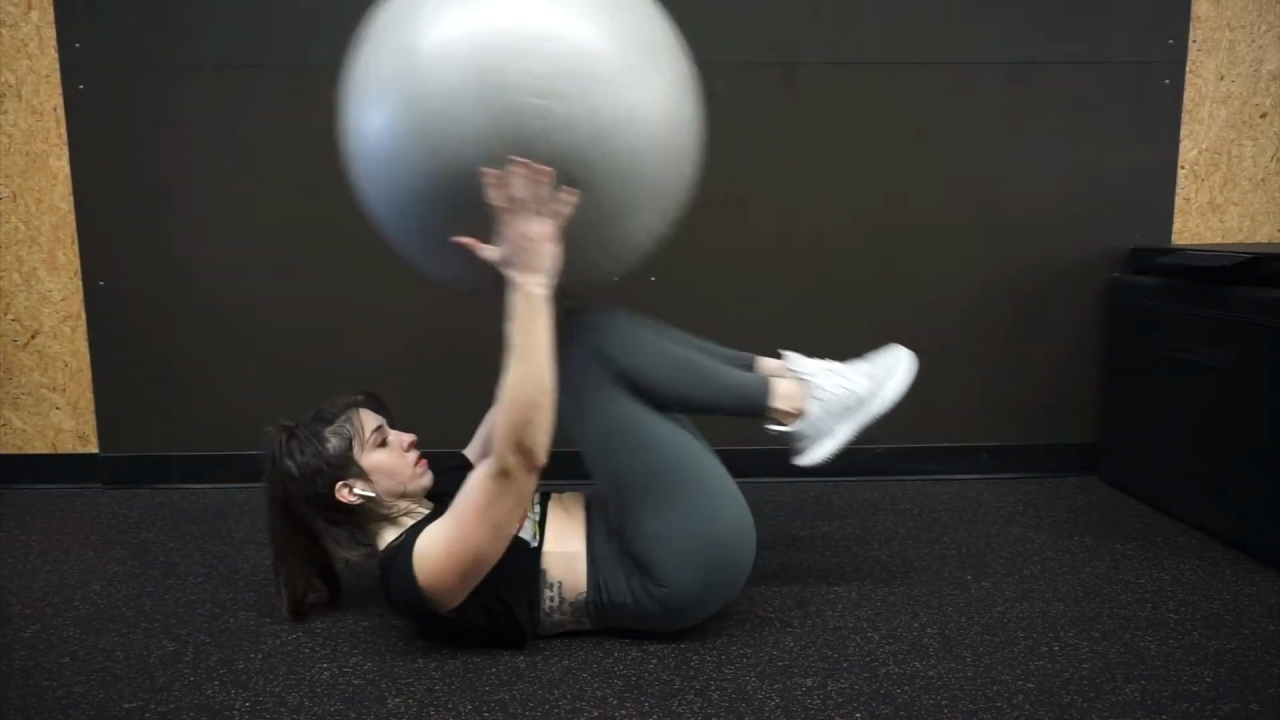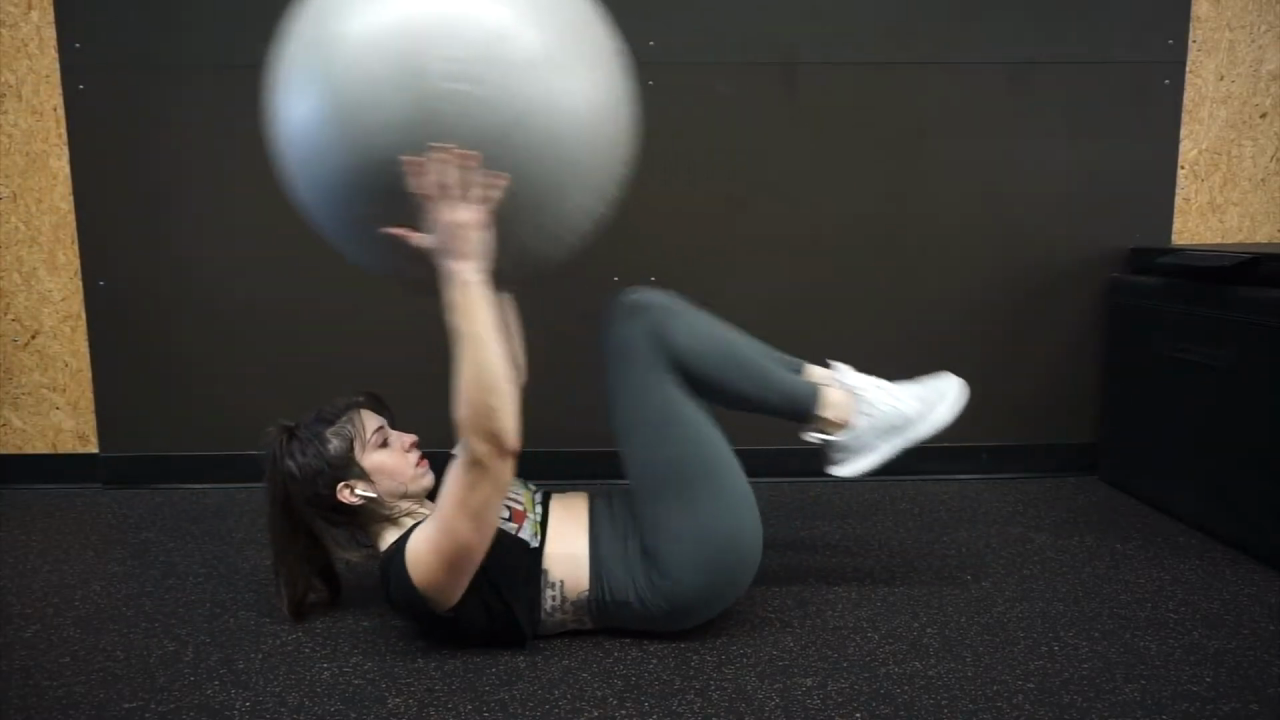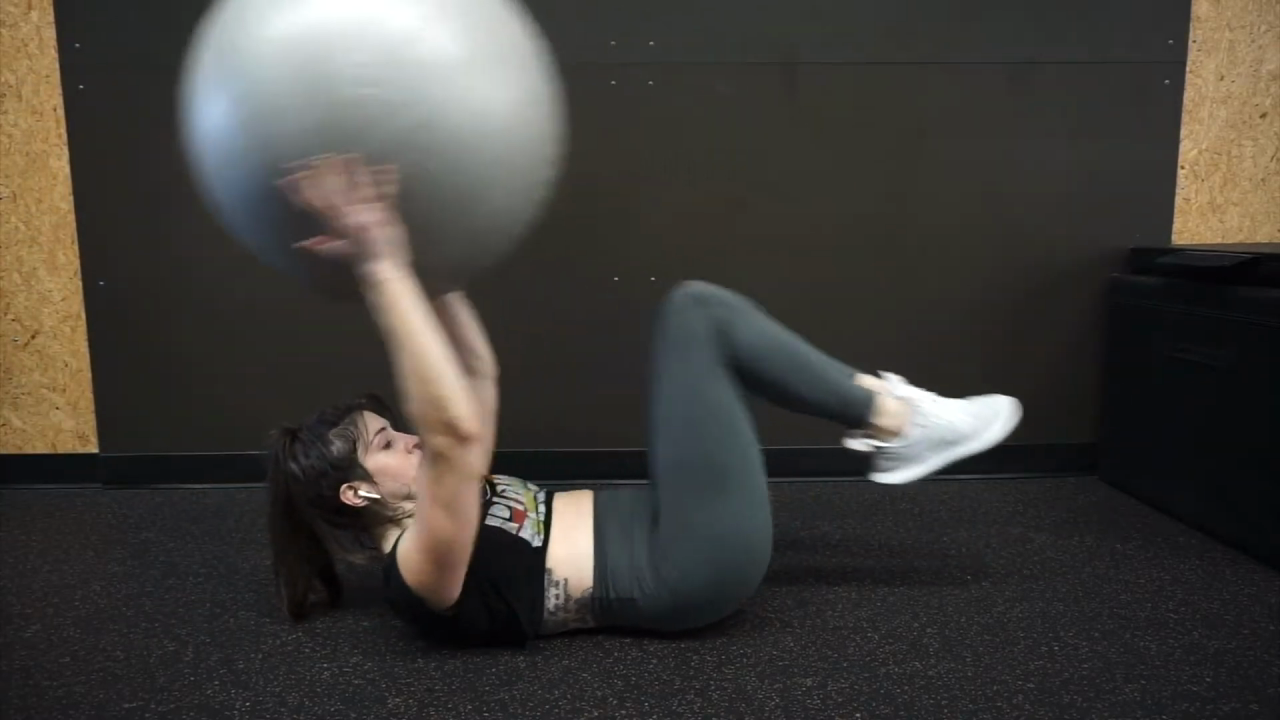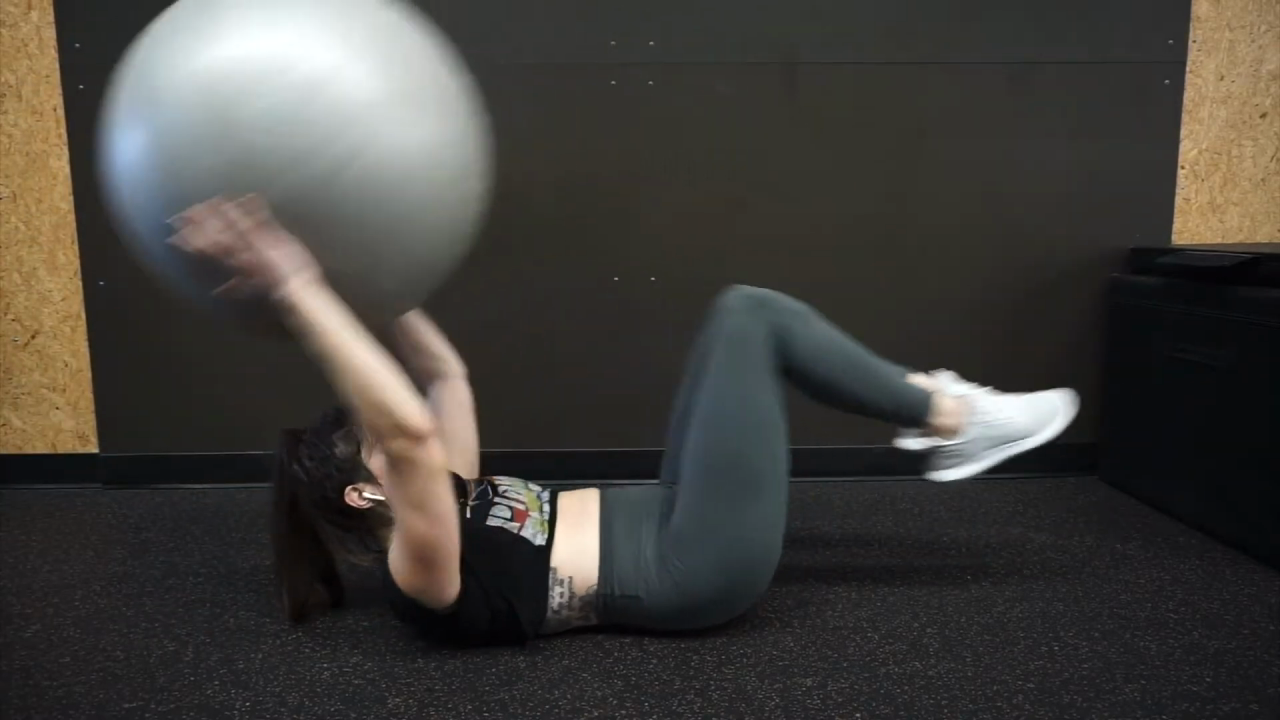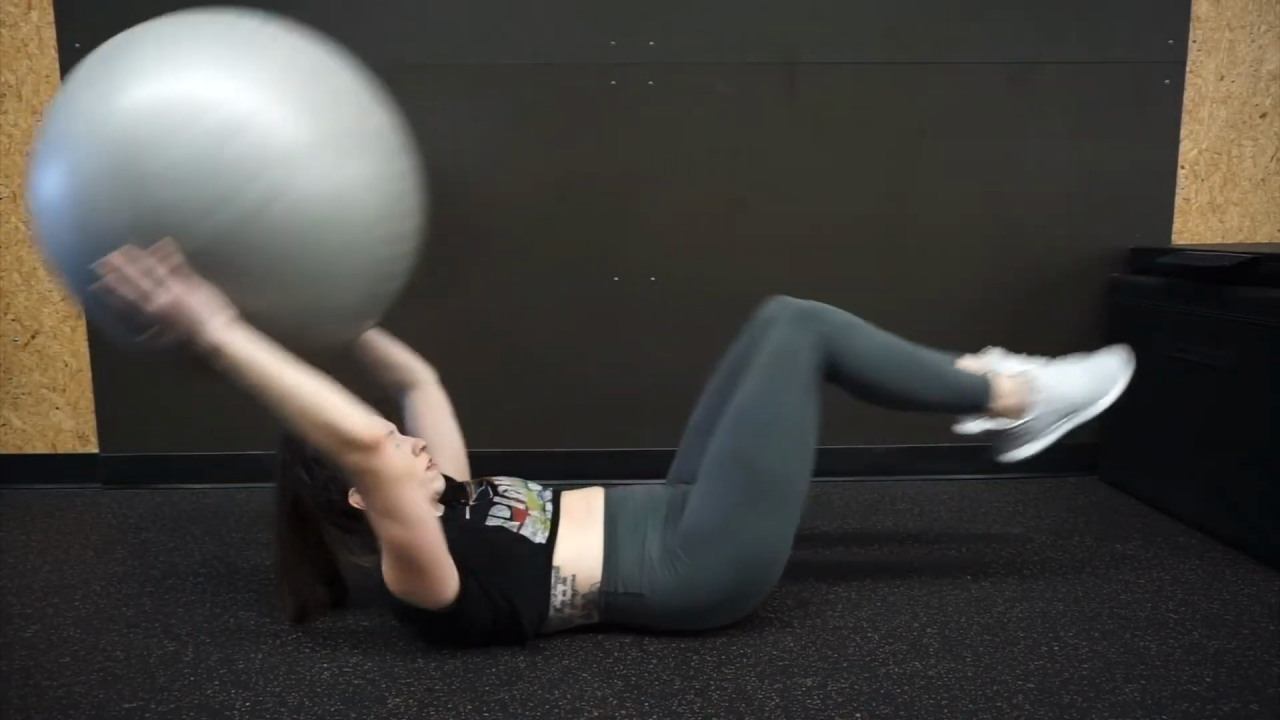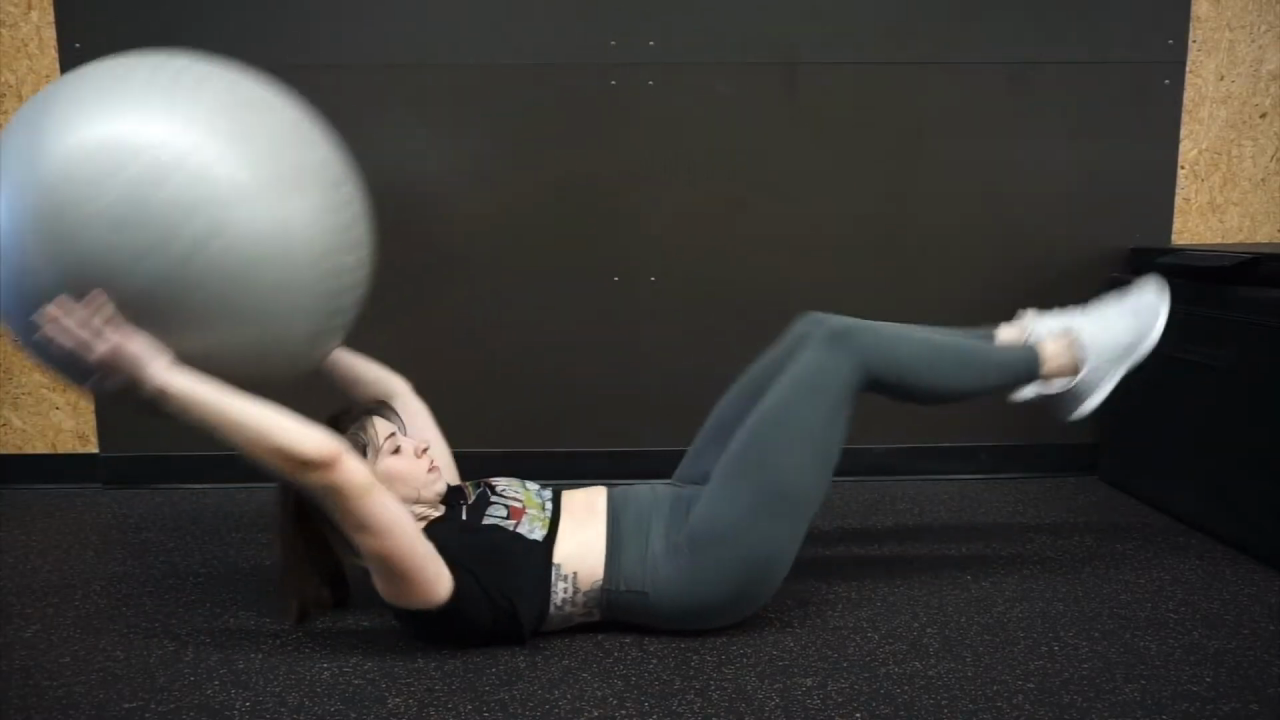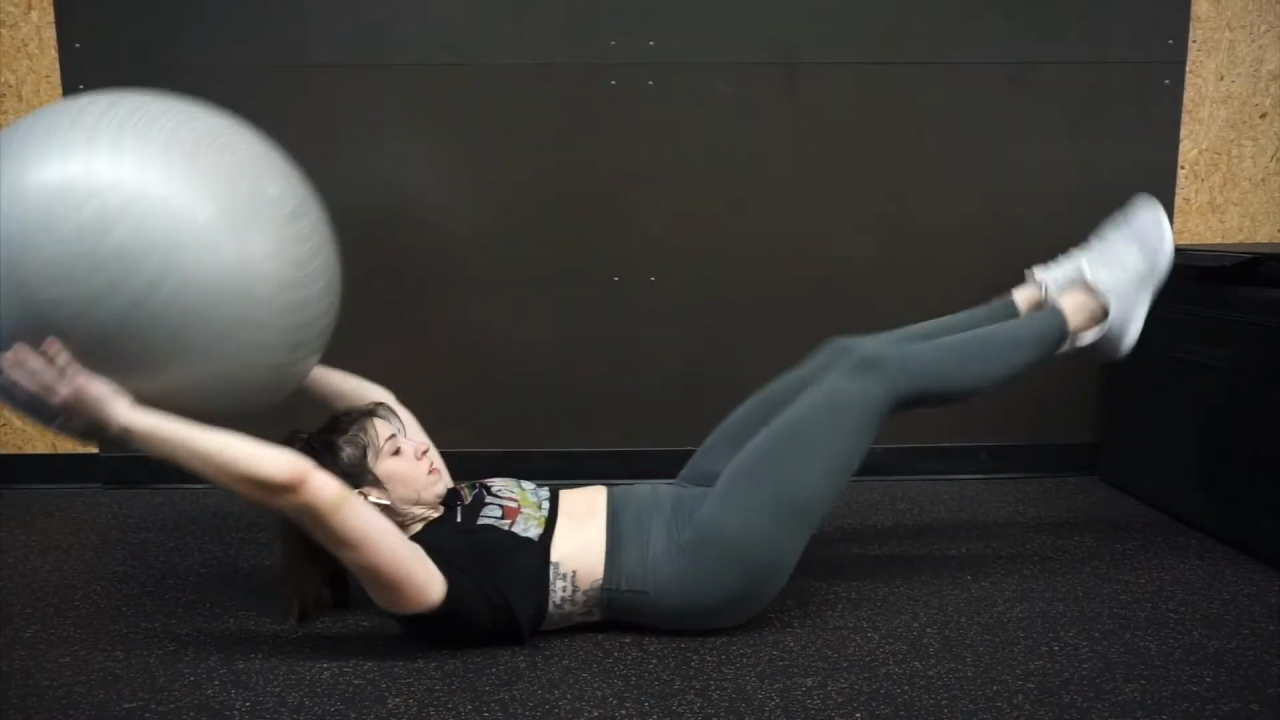
dt=0.1s
person 1, frame 1
left shoulder: (436, 507)
right shoulder: (428, 566)
left elbow: (514, 414)
right elbow: (522, 450)
left wrist: (526, 270)
right wrist: (534, 281)
left hip: (676, 543)
right hip: (689, 563)
left knee: (580, 343)
right knee: (585, 342)
left ankle: (790, 385)
right ankle: (799, 404)
person 1, frame 2
left shoulder: (434, 508)
right shoulder: (423, 570)
left elbow: (506, 383)
right elbow: (497, 437)
left wrist: (478, 273)
right wrist: (464, 267)
left hip: (685, 548)
right hip: (696, 563)
left knee: (634, 326)
right knee: (639, 319)
left ankle: (835, 394)
right ankle: (840, 413)
person 1, frame 3
left shoulder: (446, 506)
right shoulder: (426, 575)
left elbow: (478, 369)
right elbow: (451, 433)
left wrist: (416, 267)
right wrist: (386, 266)
left hip: (683, 537)
right hip: (697, 566)
left knee: (692, 314)
right knee: (693, 312)
left ankle: (879, 405)
right ankle: (891, 422)
person 1, frame 4
left shoulder: (452, 508)
right shoulder: (422, 577)
left elbow: (444, 378)
right elbow: (407, 427)
right wrist: (297, 289)
left hip: (664, 526)
right hip: (702, 571)
left knee: (745, 318)
right knee: (751, 316)
left ankle: (933, 405)
right ankle: (948, 421)
person 1, frame 5
left shoulder: (462, 510)
right shoulder: (427, 587)
left elbow: (420, 377)
right elbow: (366, 442)
right wrist: (221, 329)
left hip: (682, 520)
right hip: (705, 564)
left knee: (788, 330)
right knee: (792, 326)
left ankle: (999, 383)
right ankle: (1014, 402)
person 1, frame 6
left shoulder: (449, 513)
right shoulder: (426, 588)
left elbow: (393, 389)
right elbow: (322, 458)
right wrist: (160, 372)
left hip: (681, 517)
right hip: (708, 567)
left knee: (819, 339)
right knee: (833, 347)
left ankle: (1030, 347)
right ankle: (1059, 355)
person 1, frame 7
left shoulder: (436, 515)
right shoulder: (424, 587)
left elbow: (381, 400)
right elbow: (296, 480)
right wrist: (126, 414)
left hip: (688, 513)
right hip: (710, 563)
left knee: (846, 361)
right knee: (859, 367)
left ankle: (1052, 295)
right ankle: (1085, 309)
